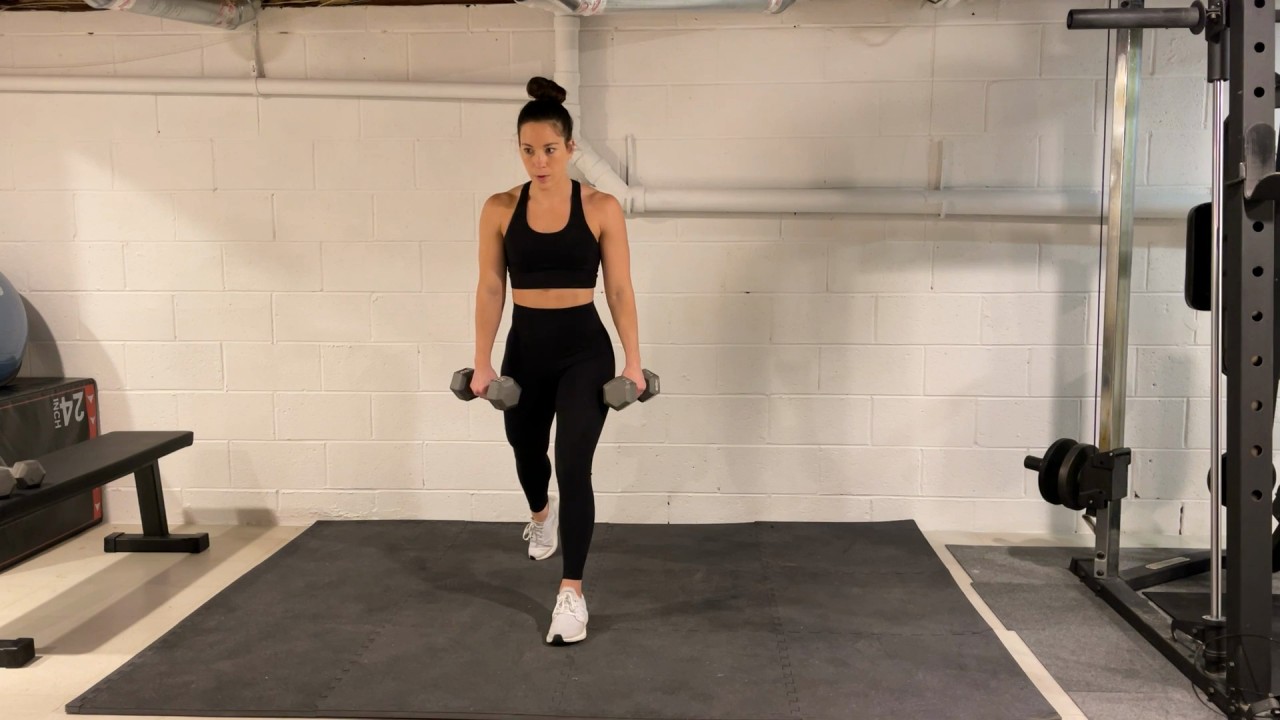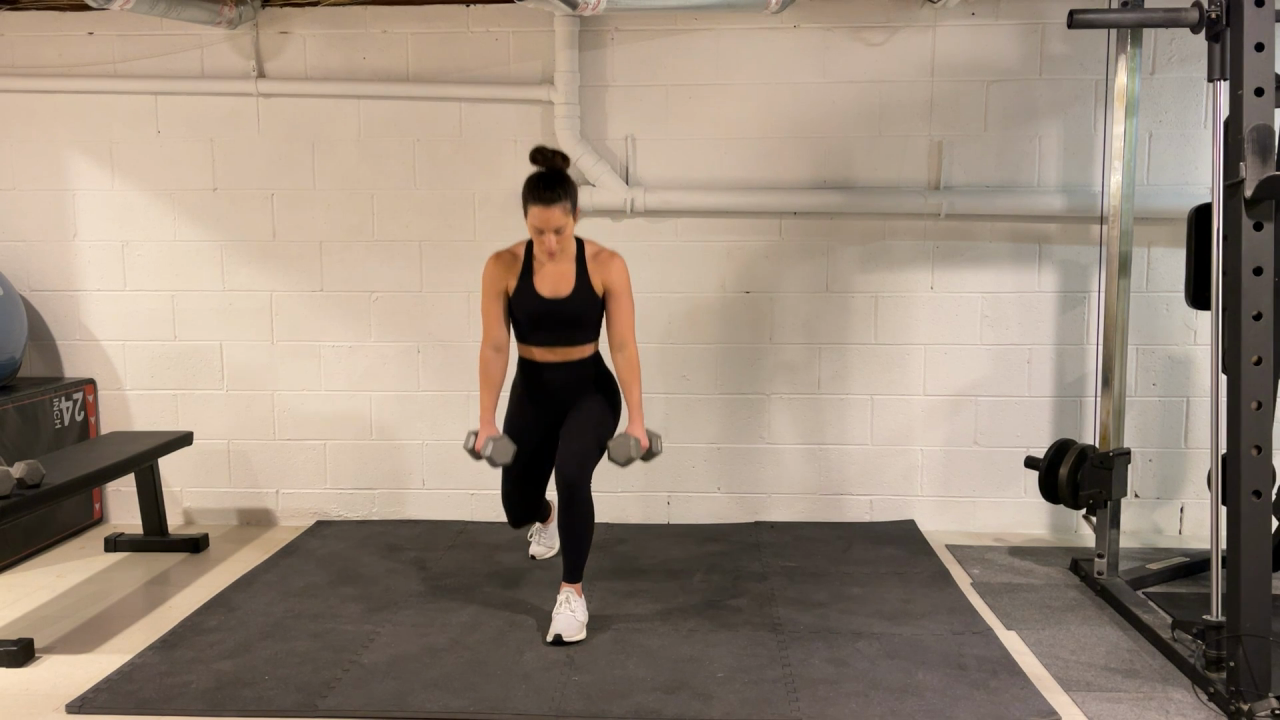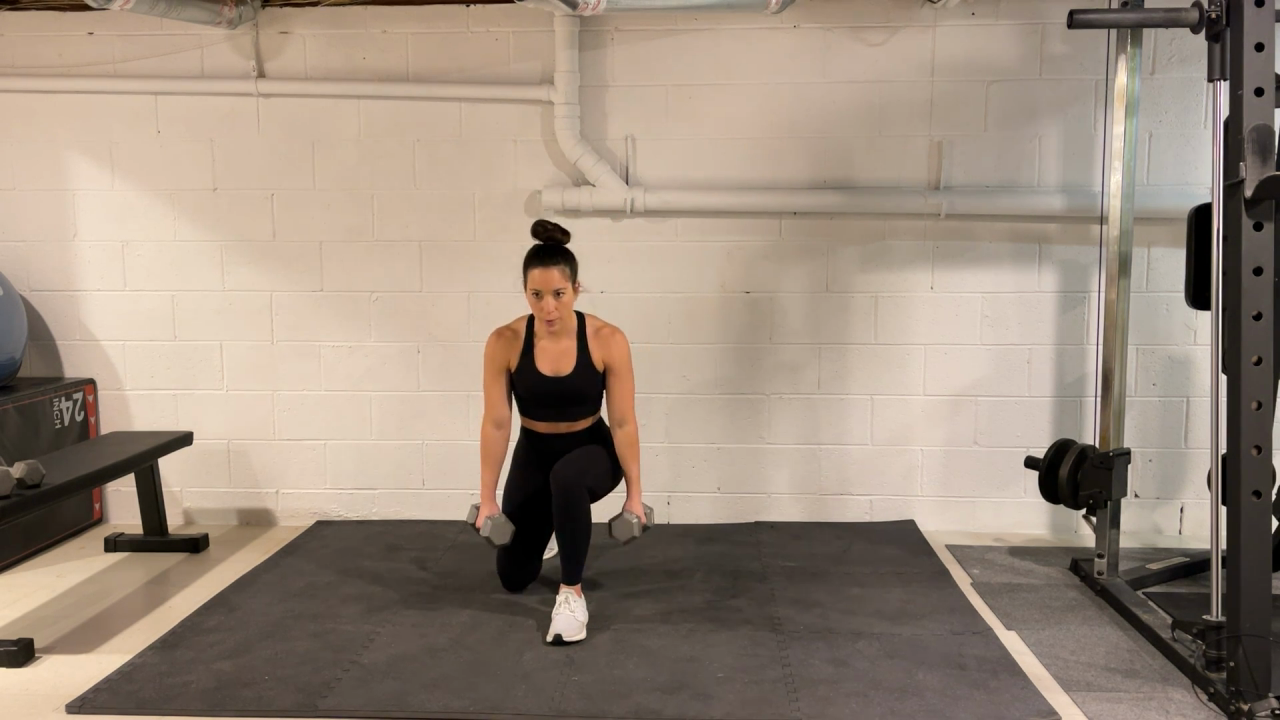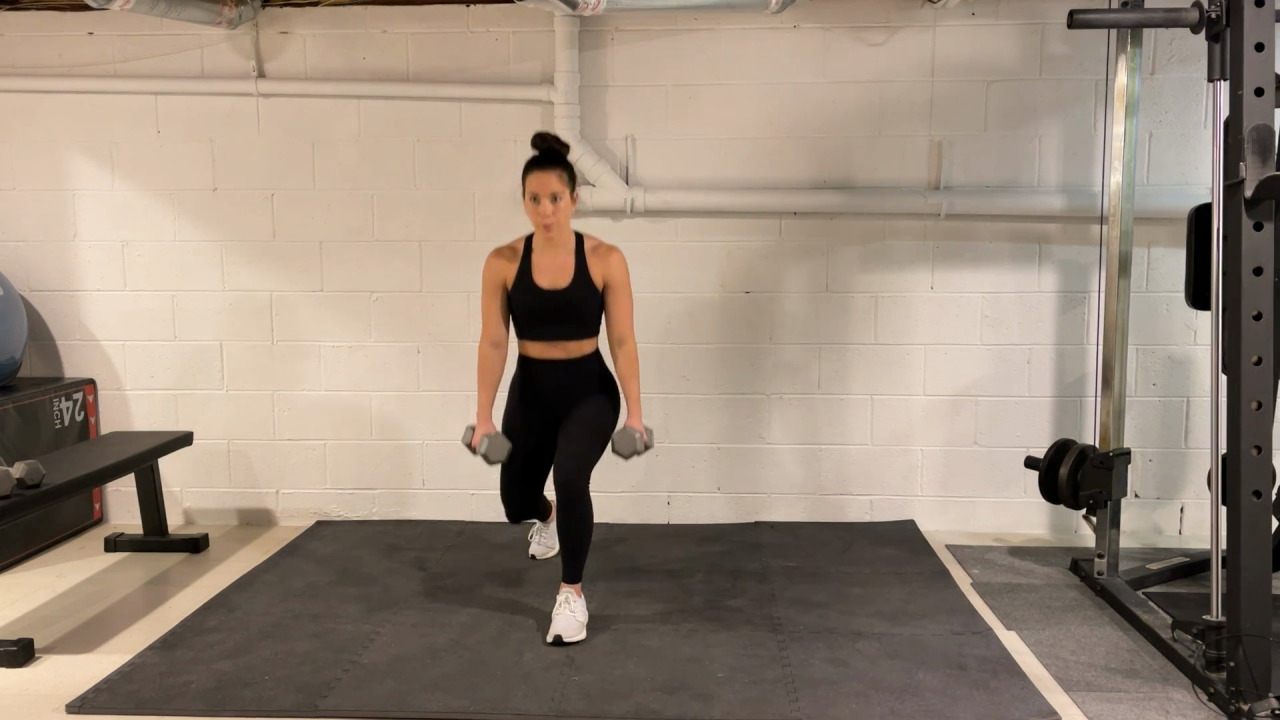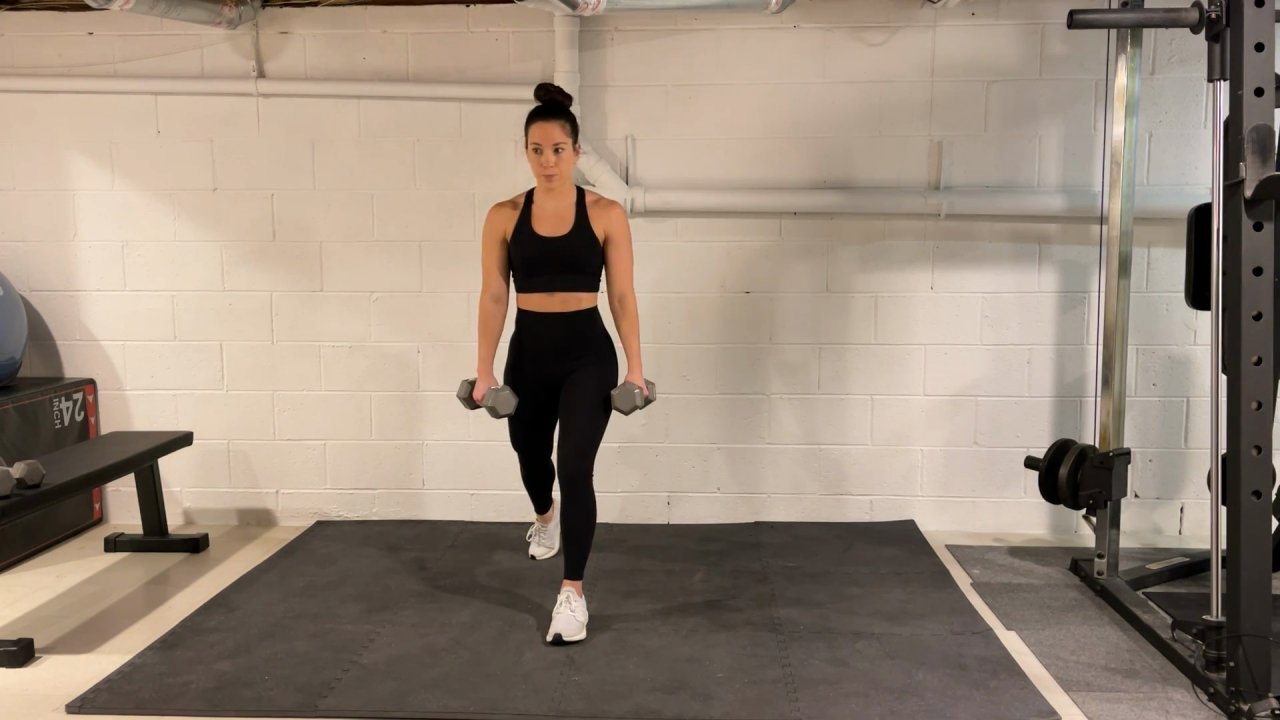
dt=0.5s
person 1, frame 1
left shoulder: (601, 208)
right shoulder: (500, 209)
left elbow: (619, 289)
right elbow: (490, 289)
left wrist: (633, 360)
right wrist: (482, 361)
left hip: (584, 350)
right hip: (524, 350)
left knee: (574, 467)
right knee: (526, 451)
left ankle: (572, 593)
right ankle: (541, 514)
person 1, frame 2
left shoulder: (607, 265)
right shoulder: (503, 266)
left elbow: (623, 346)
right elbow: (494, 347)
left wrist: (635, 417)
right wrist: (487, 419)
left hip: (590, 390)
right hip: (532, 392)
left knee: (573, 474)
right knee: (516, 505)
left ankle: (572, 593)
right ankle: (546, 515)
person 1, frame 3
left shoulder: (608, 341)
right shoulder: (504, 343)
left elbow: (623, 423)
right elbow: (496, 424)
left wrist: (634, 493)
right wrist: (487, 498)
left hip: (591, 449)
right hip: (533, 455)
left knee: (567, 480)
right knee: (513, 577)
left ankle: (572, 593)
right ankle: (548, 526)
person 1, frame 4
left shoulder: (606, 260)
right shoulder: (503, 262)
left elbow: (623, 342)
right elbow: (493, 344)
left wrist: (634, 410)
right wrist: (484, 415)
left hip: (589, 389)
right hip: (530, 391)
left knee: (570, 476)
right knee: (516, 504)
left ankle: (572, 594)
right ankle: (547, 514)
person 1, frame 5
left shoulder: (606, 214)
right shoulder: (504, 216)
left elbow: (622, 295)
right elbow: (493, 298)
left wrist: (635, 365)
right wrist: (484, 369)
left hip: (588, 353)
right hip: (527, 353)
left knee: (576, 468)
right knee: (530, 454)
left ankle: (573, 593)
right ankle: (545, 516)
